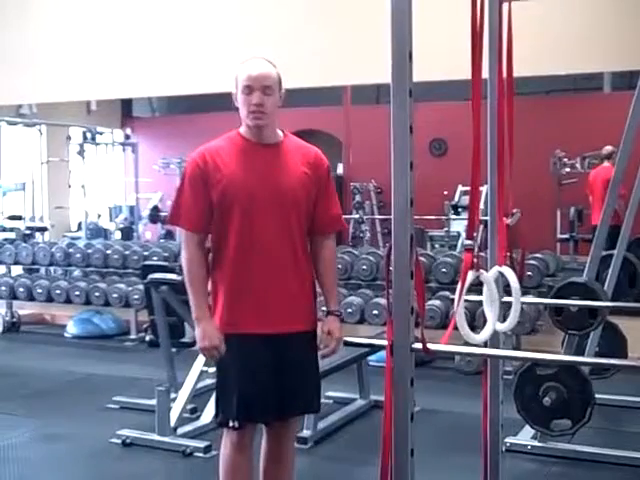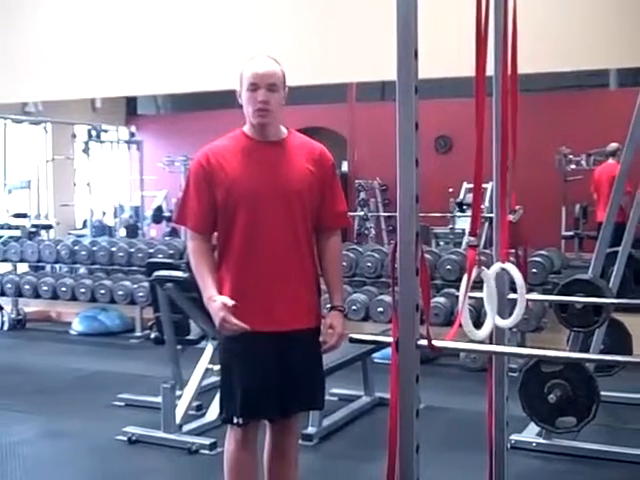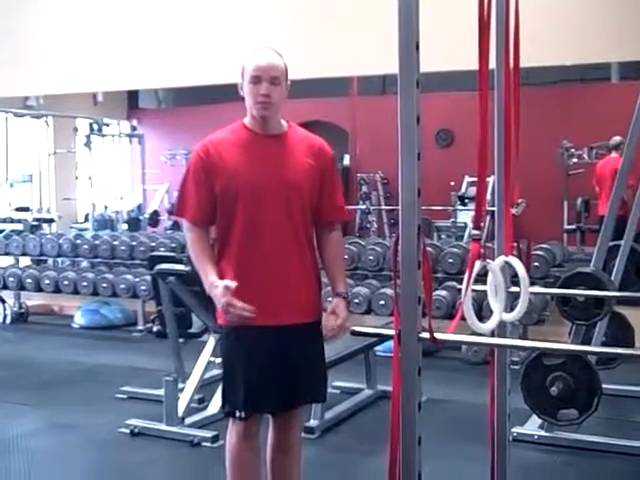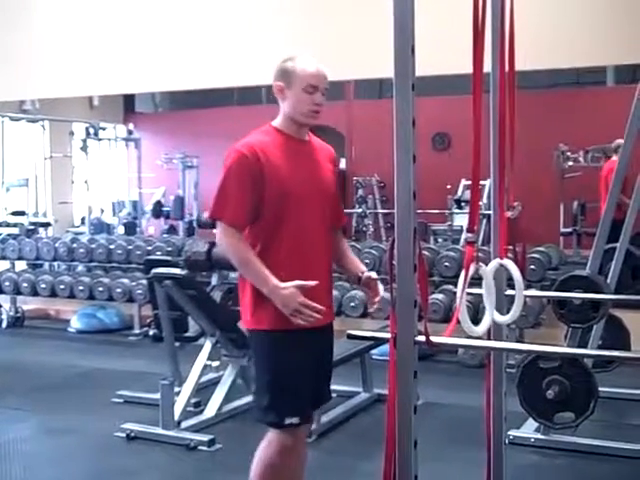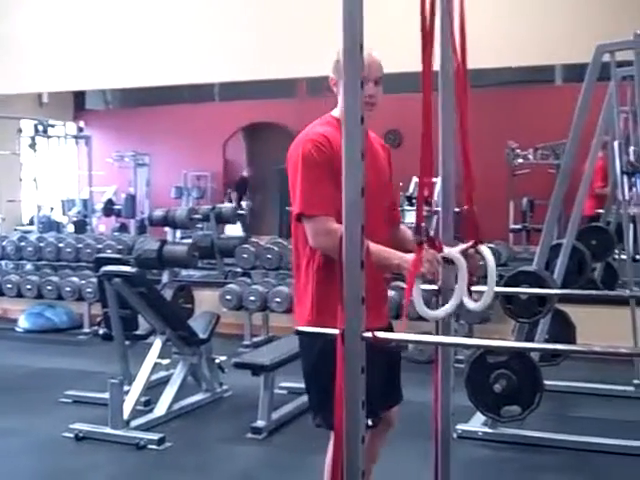
dt=1s
person 1, frame 1
left shoulder: (312, 161)
right shoulder: (207, 161)
left elbow: (324, 242)
right elbow: (192, 245)
left wrist: (333, 310)
right wrist: (201, 317)
left hip: (296, 322)
right hip: (236, 325)
left knee: (284, 426)
right knee: (238, 430)
person 1, frame 2
left shoulder: (317, 158)
right shoulder: (212, 160)
left elbow: (329, 237)
right elbow: (197, 238)
left wrist: (337, 306)
right wrist: (211, 295)
left hip: (301, 318)
right hip: (243, 319)
left knee: (288, 422)
right knee: (243, 426)
person 1, frame 3
left shoulder: (316, 151)
right shoulder: (212, 152)
left elbow: (329, 229)
right elbow: (195, 228)
left wrist: (339, 291)
right wrist: (212, 283)
left hip: (302, 312)
right hip: (244, 314)
left knee: (291, 417)
right knee: (245, 420)
person 1, frame 4
left shoulder: (326, 155)
right shoulder: (250, 153)
right elbow: (228, 236)
left wrist: (360, 273)
right wrist: (276, 290)
left hip: (316, 313)
right hip: (274, 316)
left knee: (298, 425)
right knee: (286, 427)
person 1, frame 5
left shoulder: (378, 146)
right shoulder: (314, 144)
right elbow: (322, 234)
left wrist: (434, 251)
right wrist: (401, 262)
left hip: (374, 311)
right hip: (332, 315)
left knee: (381, 418)
